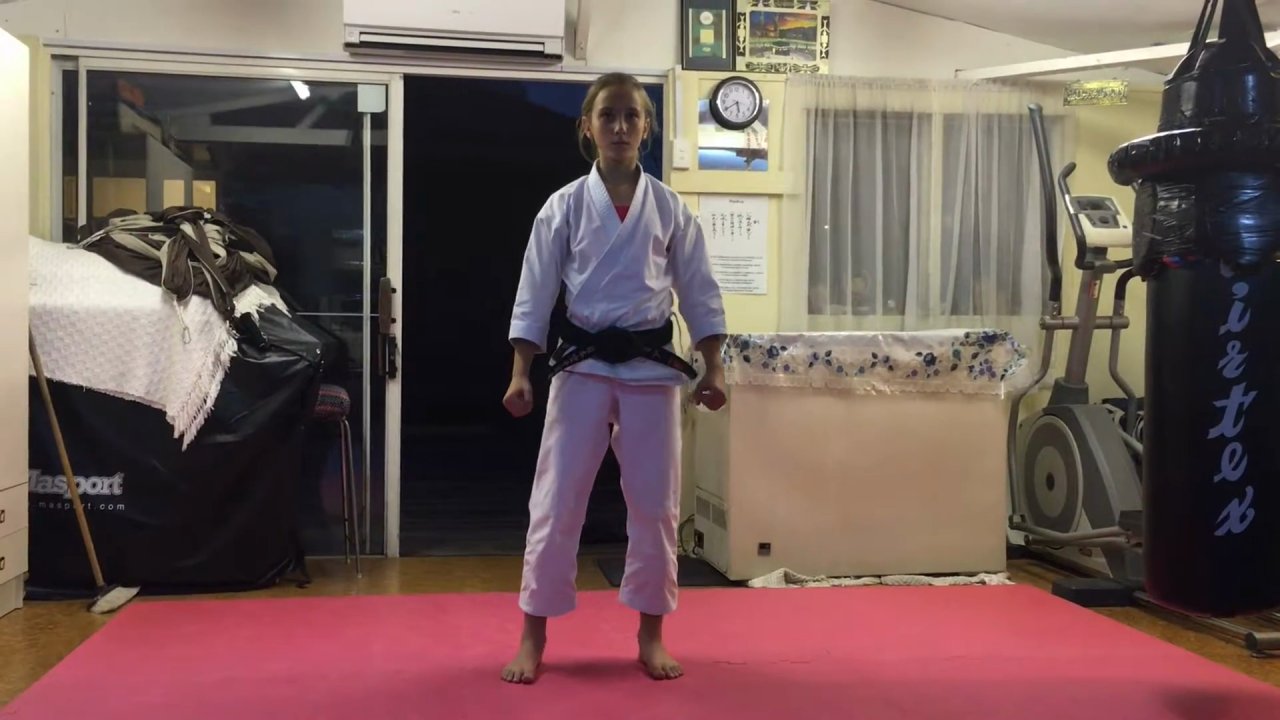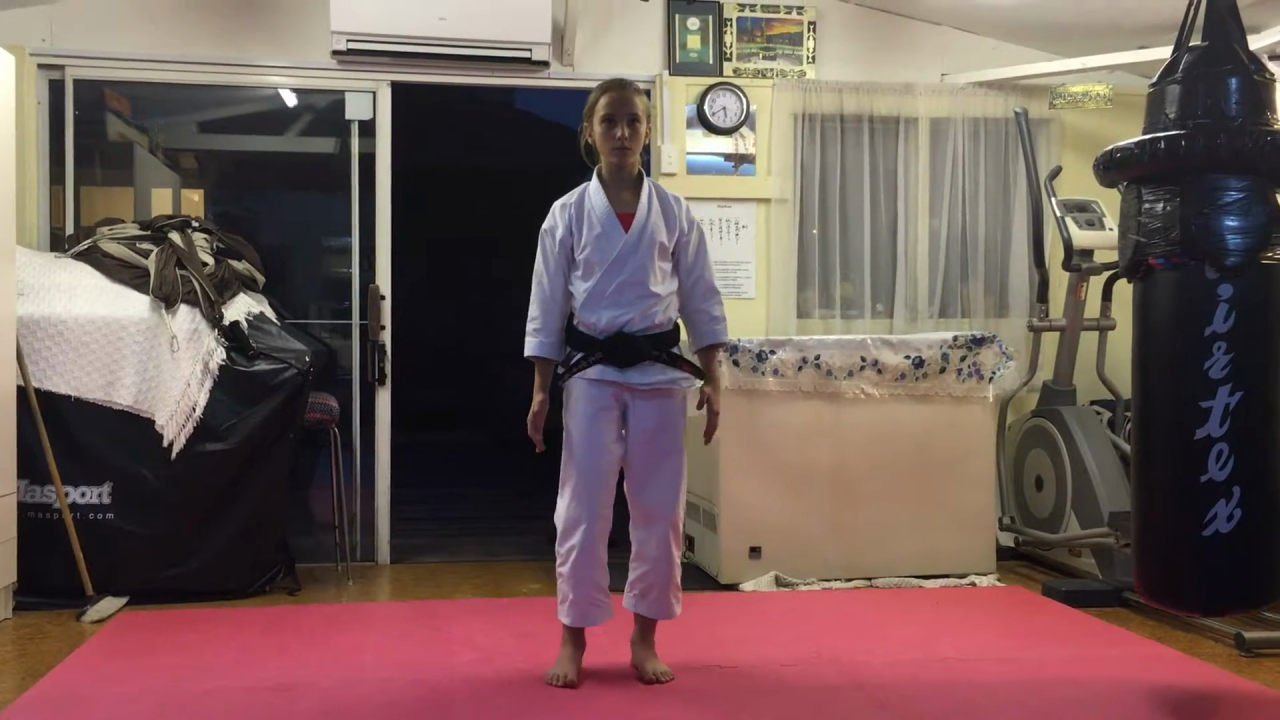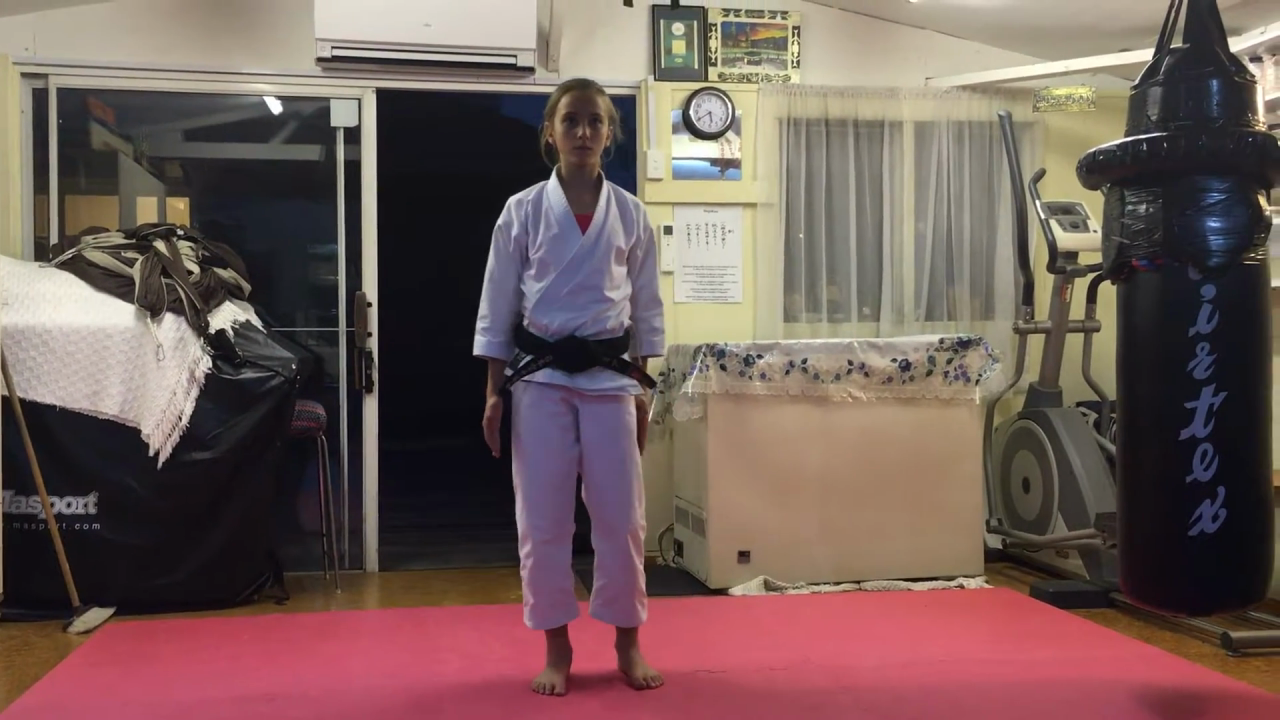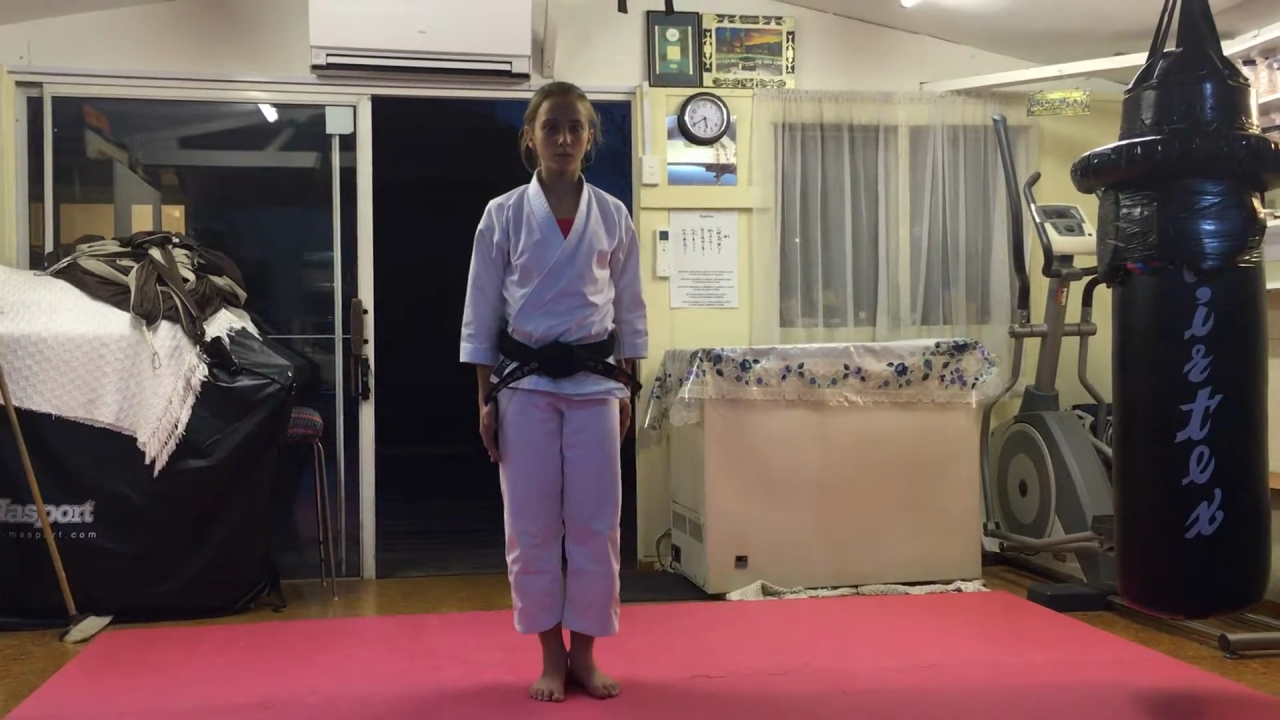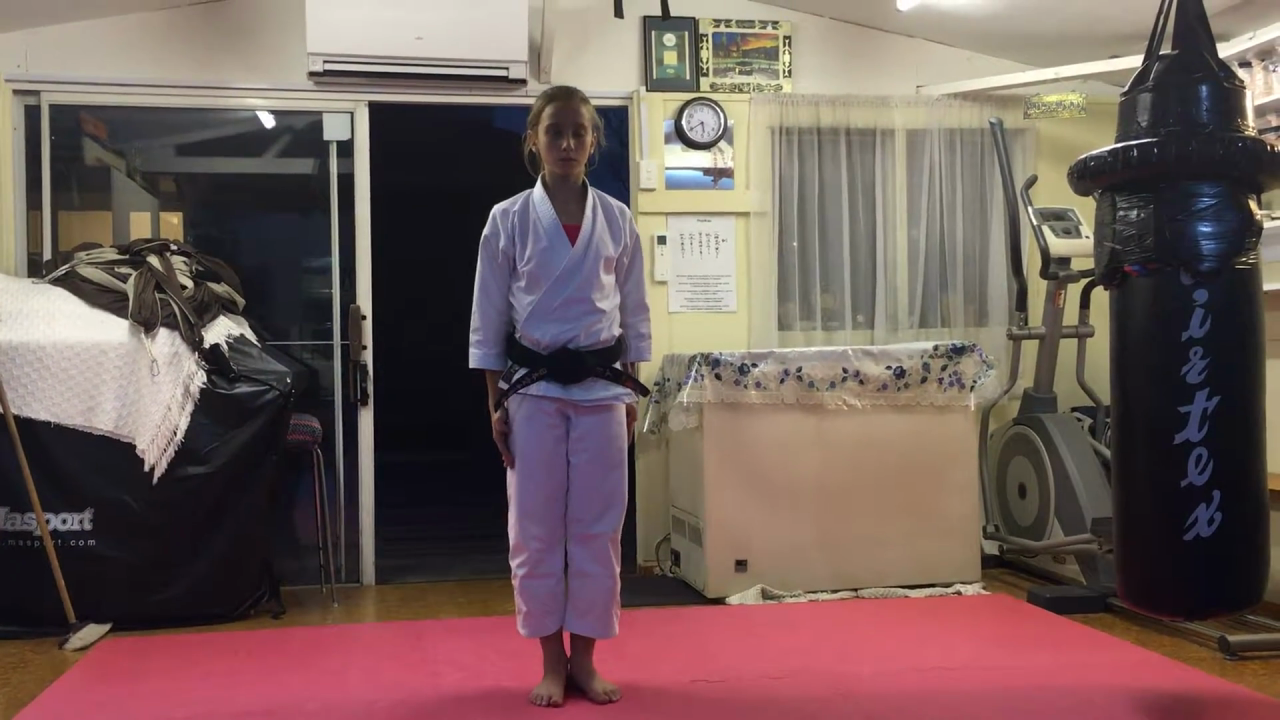
dt=0.5s
person 1, frame 1
left shoulder: (669, 207)
right shoulder: (565, 206)
left elbow: (699, 291)
right elbow: (536, 292)
left wrist: (713, 367)
right wrist: (520, 371)
left hip: (652, 366)
right hip: (583, 363)
left knee: (654, 503)
right knee: (558, 498)
left ankle: (650, 634)
right ankle: (533, 634)
person 1, frame 2
left shoulder: (674, 212)
right shoulder: (568, 213)
left elbow: (701, 299)
right elbow: (547, 305)
left wrist: (711, 380)
right wrist: (540, 391)
left hip: (659, 371)
right hip: (592, 370)
left knee: (659, 508)
right knee: (583, 505)
left ankle: (644, 638)
right ankle: (575, 637)
person 1, frame 3
left shoulder: (630, 214)
right shoulder: (524, 210)
left elbow: (646, 306)
right elbow: (498, 304)
left wrist: (642, 386)
right wrist: (495, 390)
left hip: (608, 375)
right hip: (540, 375)
left knee: (620, 515)
right knee: (543, 517)
left ankle: (627, 643)
right ankle: (557, 649)
person 1, frame 4
left shoulder: (612, 216)
right shoulder: (504, 214)
left elbow: (630, 309)
right elbow: (482, 312)
left wrist: (626, 389)
right wrist: (486, 398)
left hip: (594, 382)
right hip: (526, 383)
left knee: (596, 522)
right knee: (532, 523)
left ankle: (583, 651)
right ankle: (552, 654)
person 1, frame 5
left shoulder: (615, 220)
right shoulder: (508, 220)
left elbow: (633, 312)
right elbow: (489, 317)
left wrist: (629, 392)
right wrist: (496, 402)
left hip: (601, 386)
right hip: (533, 386)
left knee: (597, 525)
right knee: (536, 526)
left ankle: (584, 658)
right ankle: (551, 660)
